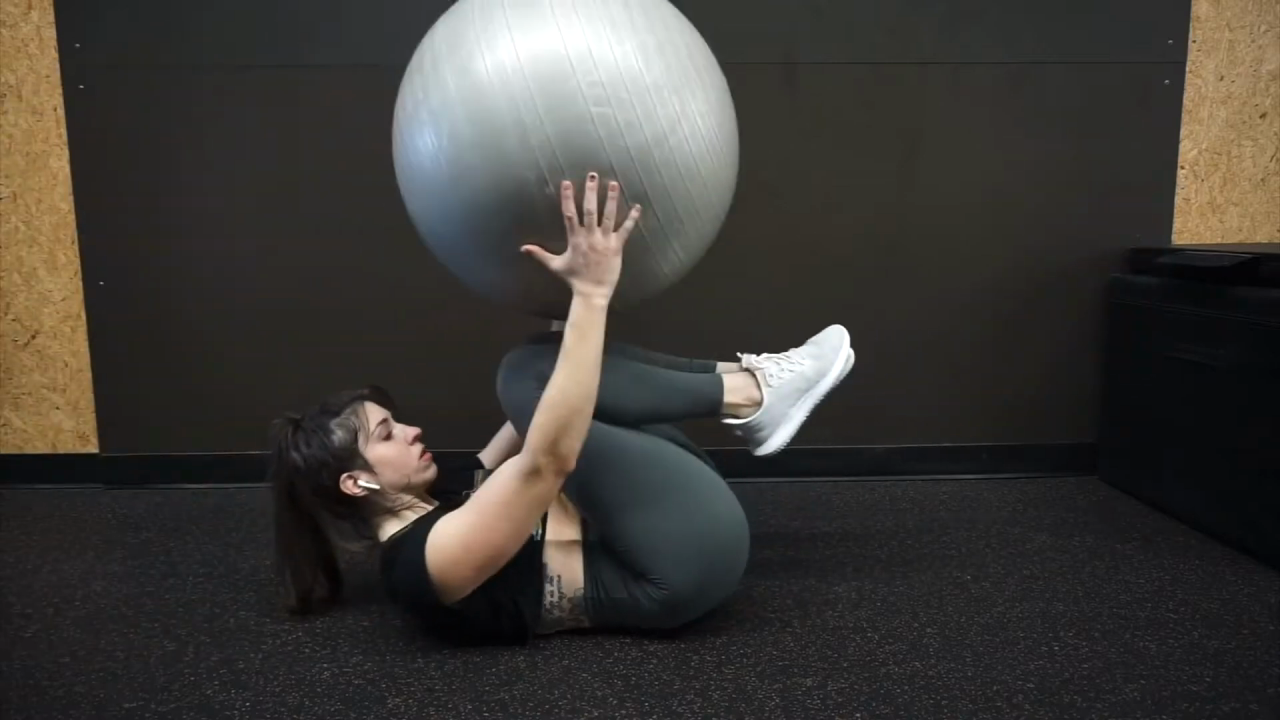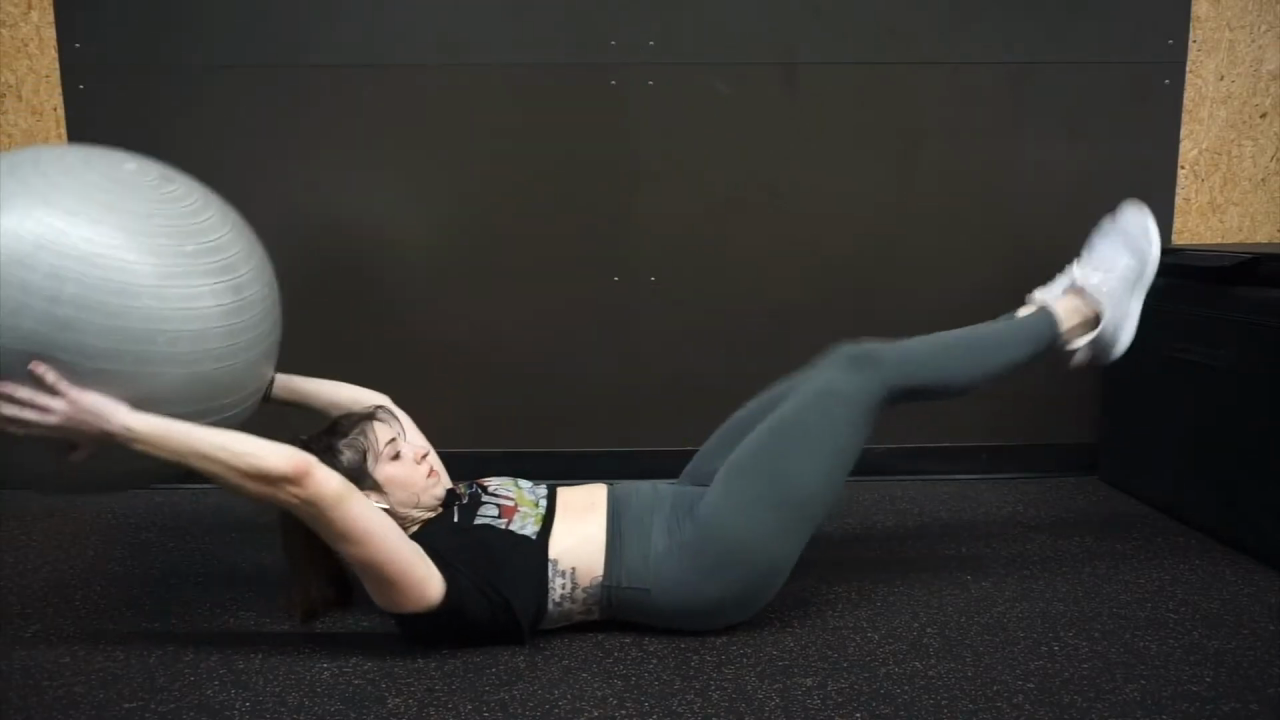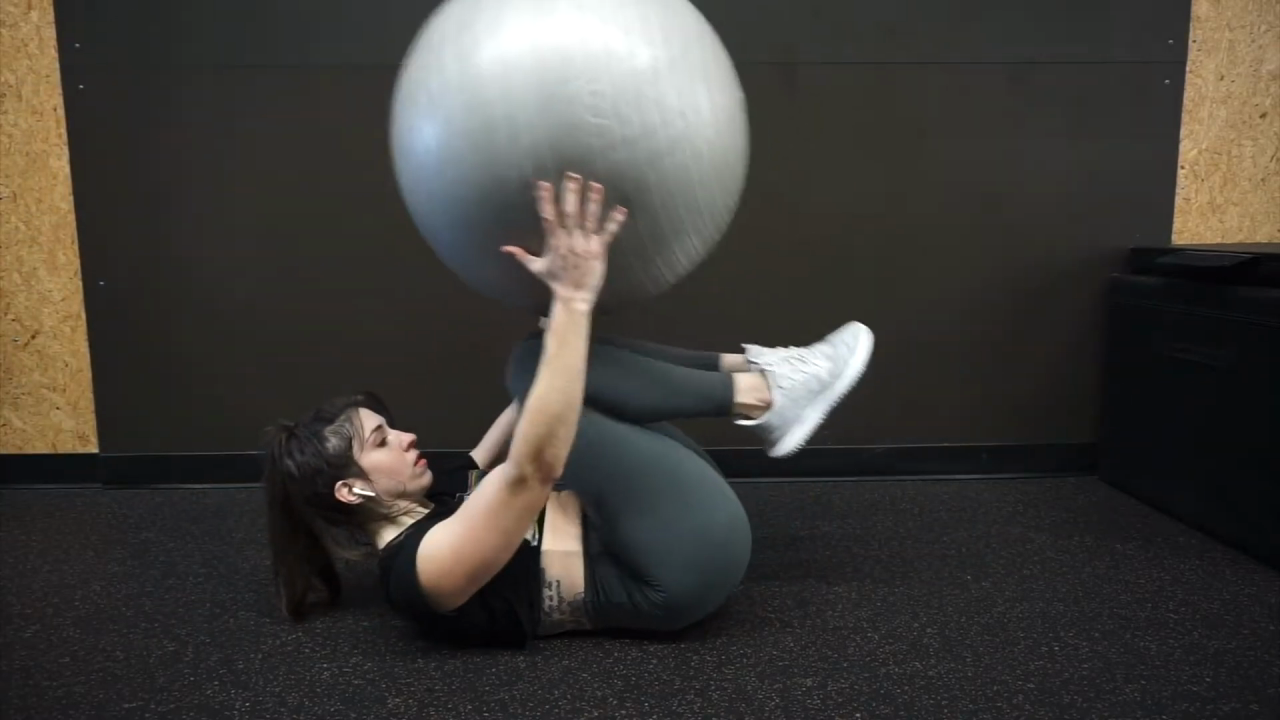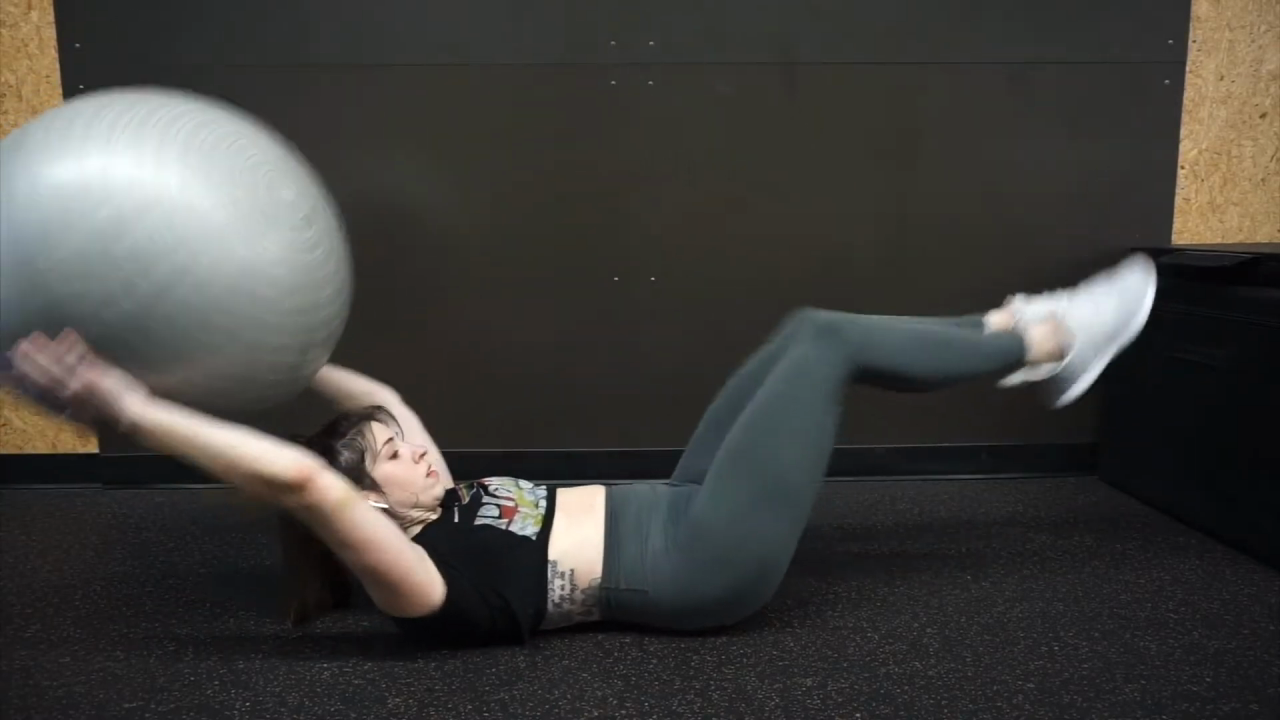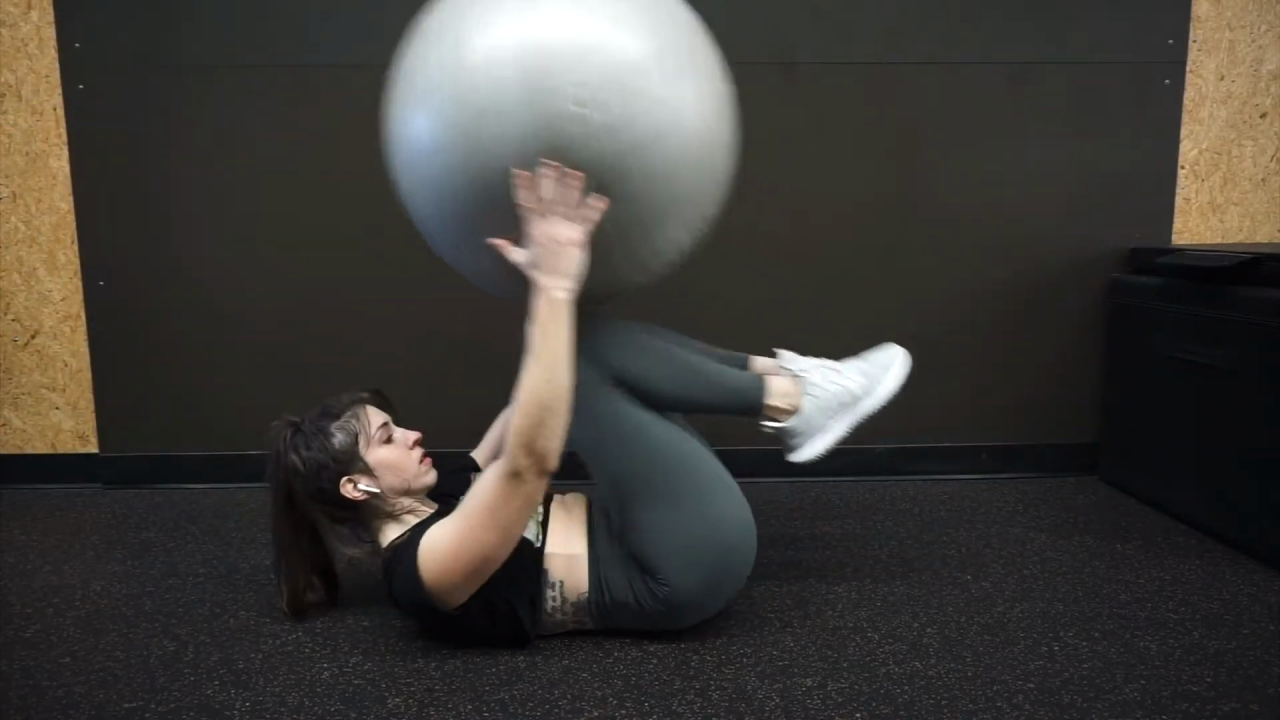
dt=1s
person 1, frame 1
left shoulder: (438, 498)
right shoulder: (429, 561)
left elbow: (541, 426)
right elbow: (551, 457)
left wrist: (578, 287)
right wrist: (590, 290)
left hip: (675, 536)
right hip: (690, 555)
left knee: (537, 374)
right knee: (528, 373)
left ankle: (746, 386)
right ankle: (748, 393)
person 1, frame 2
left shoulder: (442, 516)
right shoulder: (421, 587)
left elbow: (374, 403)
right elbow: (297, 478)
left wrist: (250, 378)
right wrist: (122, 422)
left hip: (684, 512)
right hip: (707, 563)
left knee: (847, 362)
right knee: (858, 371)
left ankle: (1056, 313)
right ankle: (1076, 312)
person 1, frame 3
left shoulder: (439, 501)
right shoulder: (423, 570)
left elbow: (529, 434)
right elbow: (539, 465)
left wrist: (564, 291)
right wrist: (575, 295)
left hip: (679, 541)
right hip: (691, 556)
left knee: (544, 368)
right knee: (536, 367)
left ankle: (756, 376)
right ankle: (761, 394)
person 1, frame 4
left shoulder: (443, 519)
right shoulder: (426, 590)
left elbow: (383, 400)
right elbow: (301, 478)
right wrist: (132, 406)
left hip: (681, 517)
right hip: (709, 564)
left knee: (811, 331)
right knee: (820, 338)
left ankle: (1026, 331)
right ankle: (1049, 341)
person 1, frame 5
left shoulder: (436, 504)
right shoulder: (425, 566)
left elbow: (520, 437)
right elbow: (534, 458)
right wrist: (554, 285)
left hip: (679, 542)
right hip: (691, 562)
left knee: (582, 354)
right knee: (591, 345)
left ankle: (784, 381)
right ankle: (789, 400)
